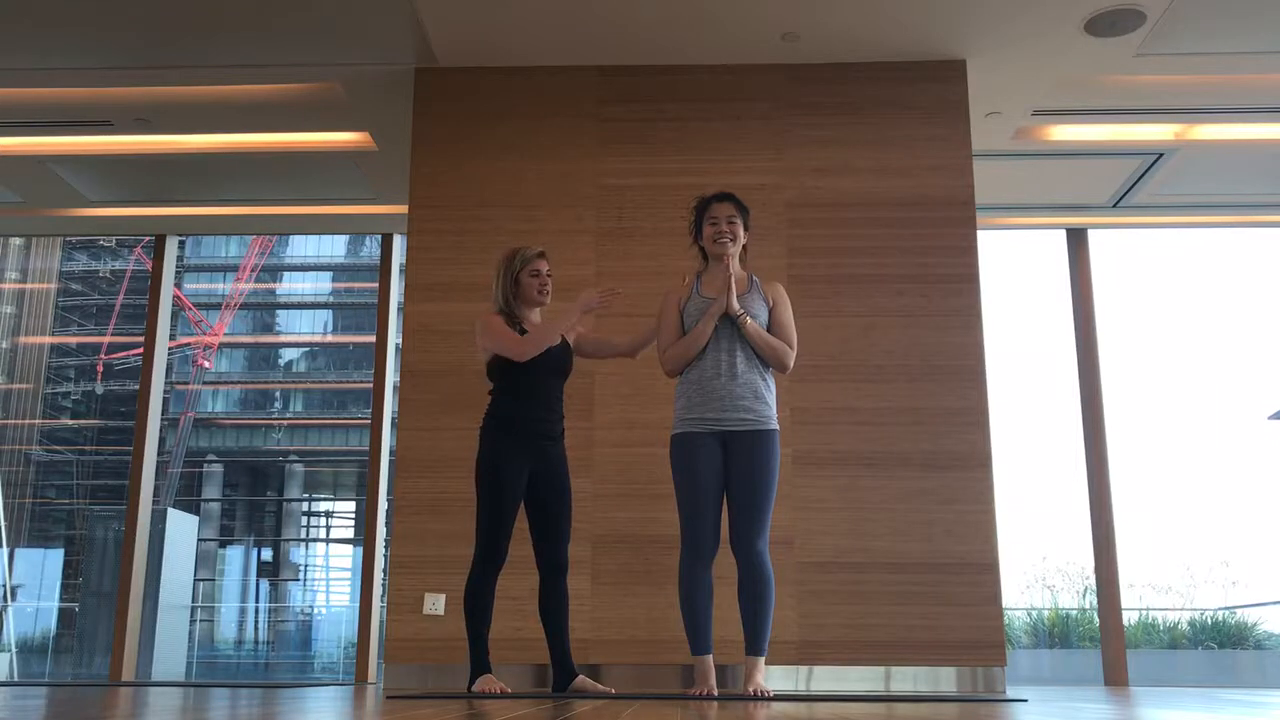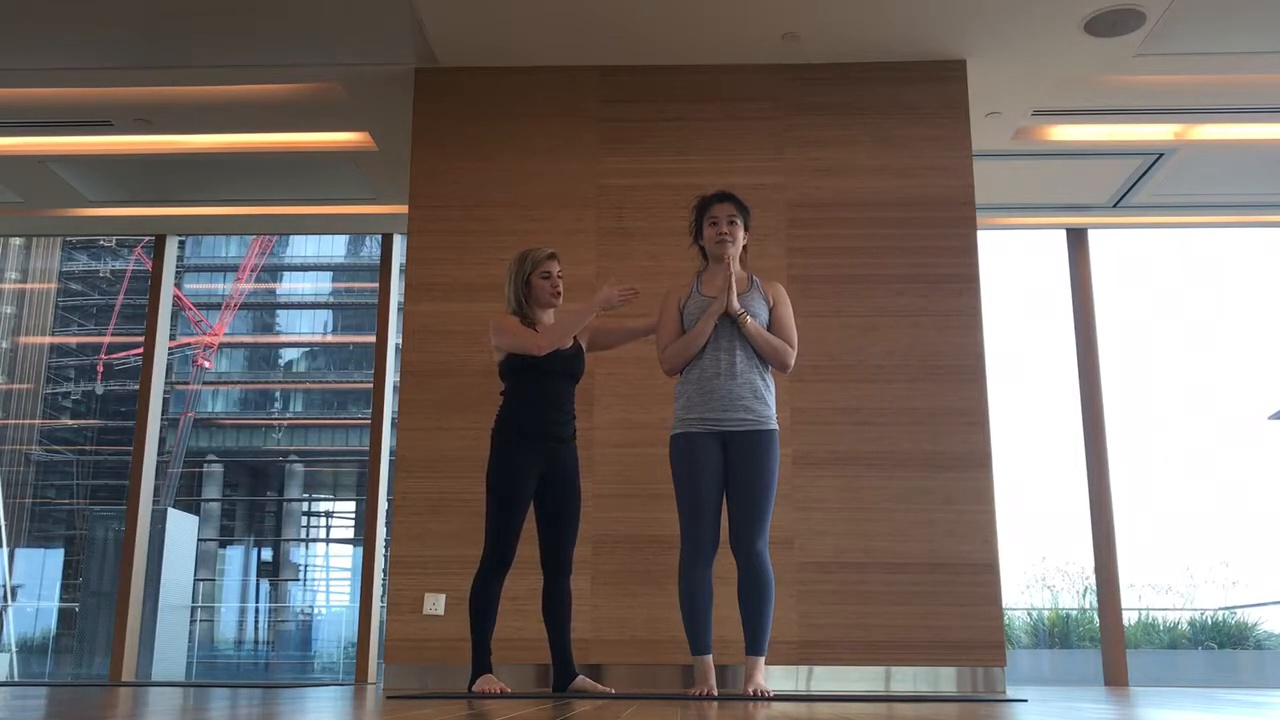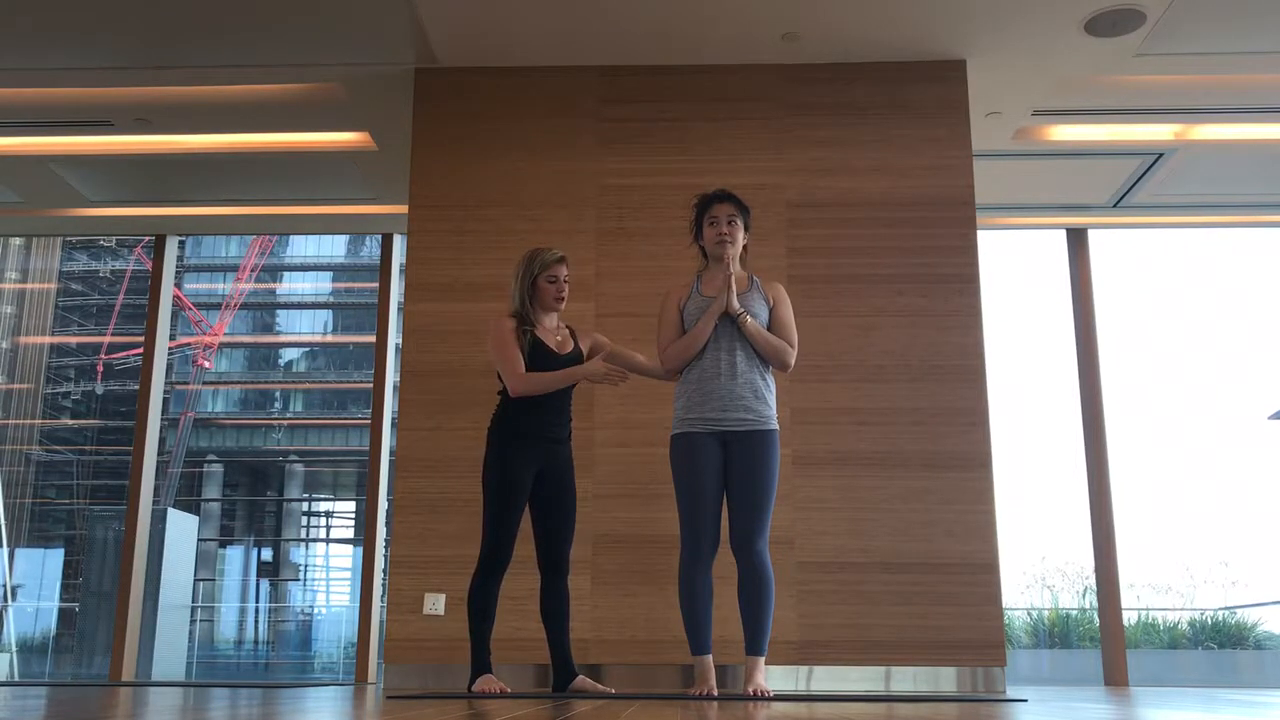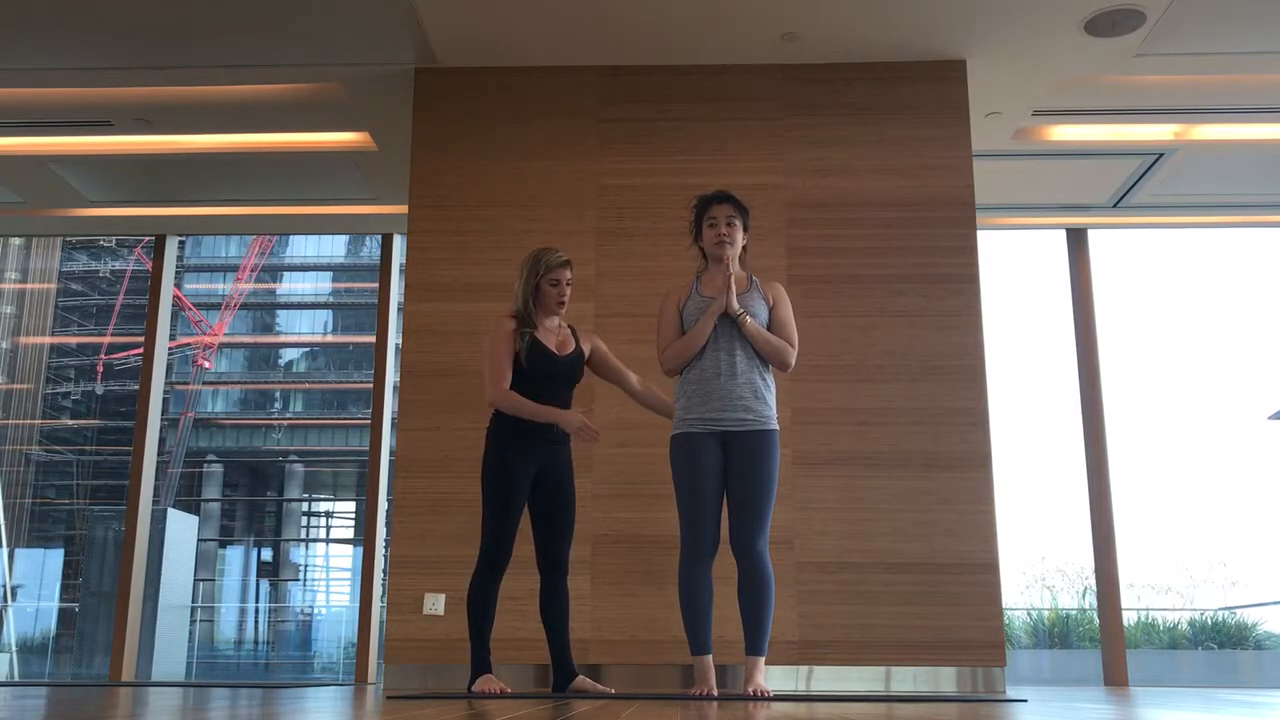
dt=1s
person 1, frame 1
left shoulder: (769, 292)
right shoulder: (680, 297)
left elbow: (786, 360)
right elbow: (669, 363)
left wrist: (739, 314)
right wrist: (713, 313)
left hip: (755, 428)
right hip: (695, 430)
left knee: (752, 547)
right knee: (698, 547)
left ankle: (755, 666)
right ankle: (703, 668)
person 1, frame 2
left shoulder: (770, 292)
right shoulder: (681, 296)
left elbow: (787, 359)
right elbow: (669, 362)
left wrist: (739, 314)
right wrist: (713, 312)
left hip: (755, 427)
right hip: (695, 429)
left knee: (752, 546)
right knee: (698, 547)
left ankle: (756, 666)
right ankle: (703, 668)
person 1, frame 3
left shoulder: (769, 292)
right shoulder: (681, 296)
left elbow: (787, 359)
right elbow: (669, 362)
left wrist: (738, 313)
right wrist: (713, 312)
left hip: (755, 428)
right hip: (695, 430)
left knee: (751, 547)
right knee: (698, 547)
left ankle: (756, 666)
right ankle: (703, 667)
person 1, frame 4
left shoulder: (769, 292)
right shoulder: (680, 297)
left elbow: (787, 358)
right elbow: (669, 362)
left wrist: (738, 313)
right wrist: (713, 312)
left hip: (755, 428)
right hip: (695, 430)
left knee: (751, 546)
right knee: (698, 547)
left ankle: (755, 666)
right ankle: (703, 667)
person 2, frame 1
left shoulder: (567, 334)
right shoulder: (493, 324)
left elbow: (628, 350)
right elbow: (523, 351)
right wrist: (577, 310)
left hip: (550, 451)
right hip: (505, 447)
left knee: (555, 562)
right knee: (491, 556)
left ankle: (565, 671)
right ankle: (479, 670)
person 2, frame 2
left shoulder: (580, 333)
right shoulder: (505, 326)
left elbow: (641, 329)
right elbow: (540, 345)
right wrist: (595, 305)
left hip: (562, 452)
right hip: (516, 447)
left knee: (560, 564)
right knee: (498, 557)
left ankle: (565, 671)
right ankle: (481, 670)
person 2, frame 3
left shoulder: (582, 339)
right shoulder: (508, 328)
left elbow: (645, 365)
right elbow: (517, 384)
right wrist: (583, 372)
left hip: (557, 454)
right hip: (512, 448)
left knee: (557, 564)
right knee: (496, 556)
left ankle: (565, 671)
right ankle: (480, 670)
person 2, frame 4
left shoulder: (583, 341)
right shoulder: (509, 330)
left elbow: (635, 386)
right elbow: (497, 394)
right wrist: (560, 416)
left hip: (556, 456)
right hip: (510, 451)
left knee: (556, 565)
right knee: (495, 556)
left ankle: (565, 672)
right ankle: (480, 670)
